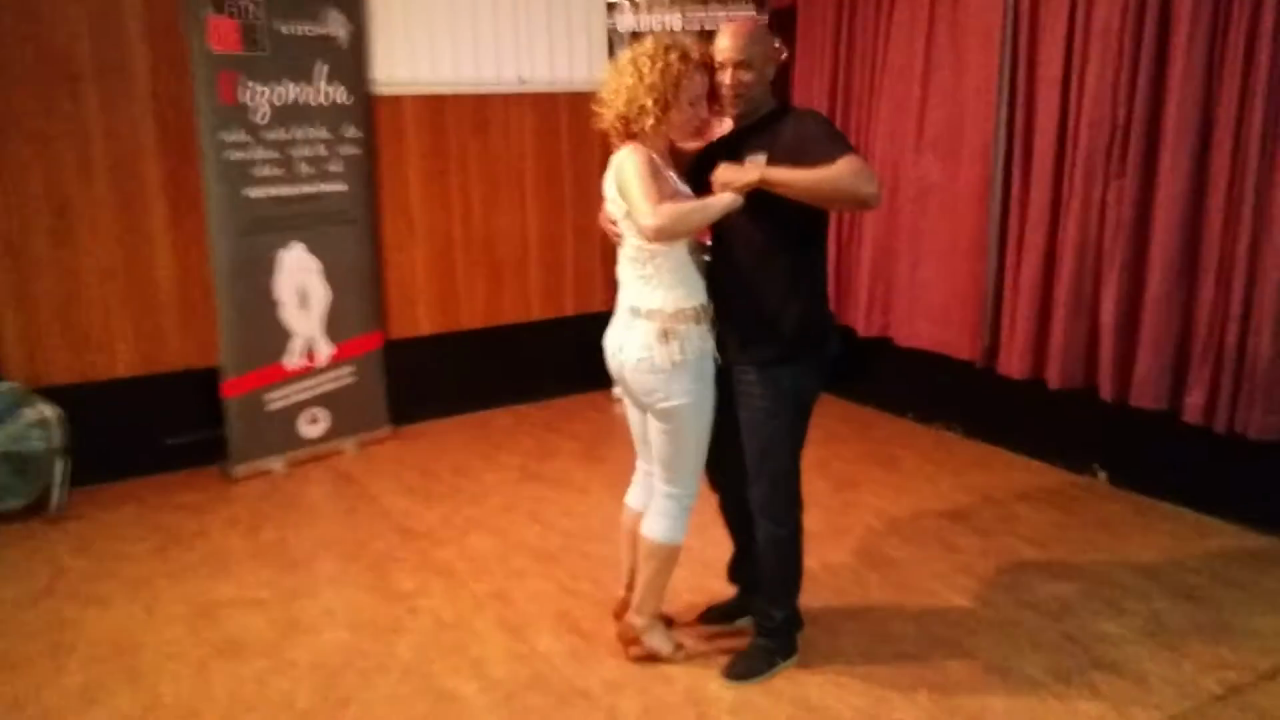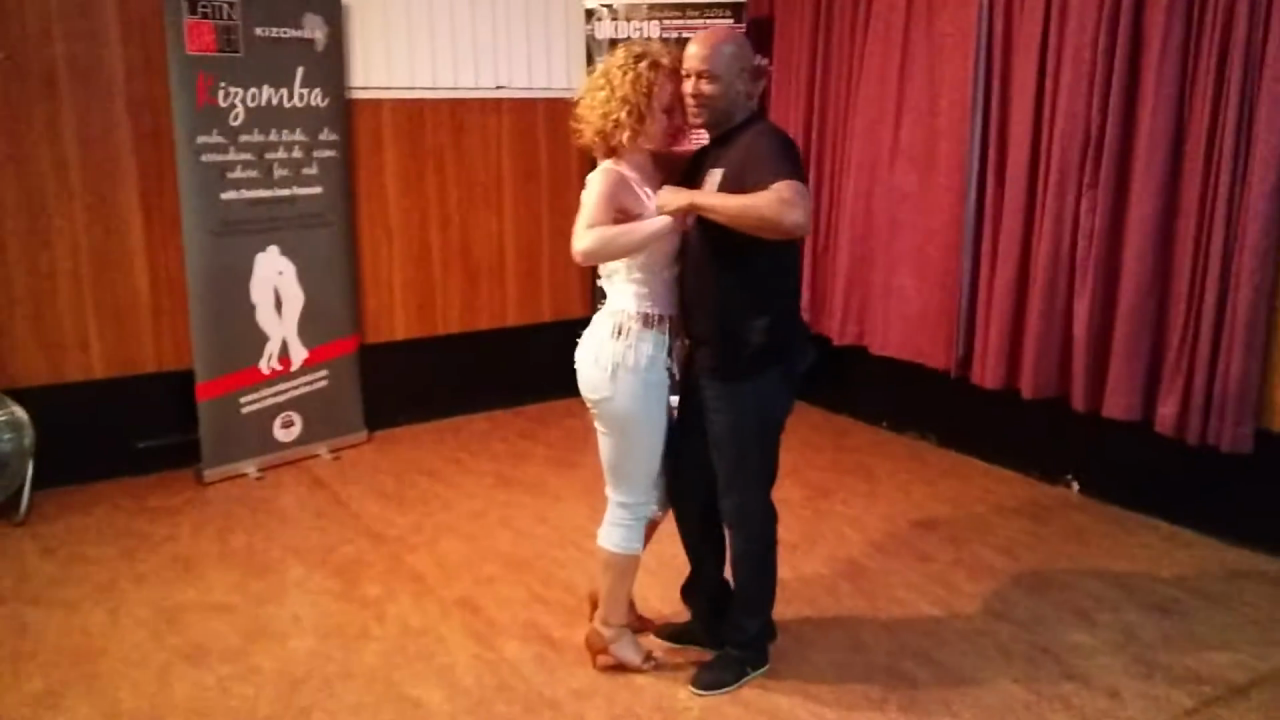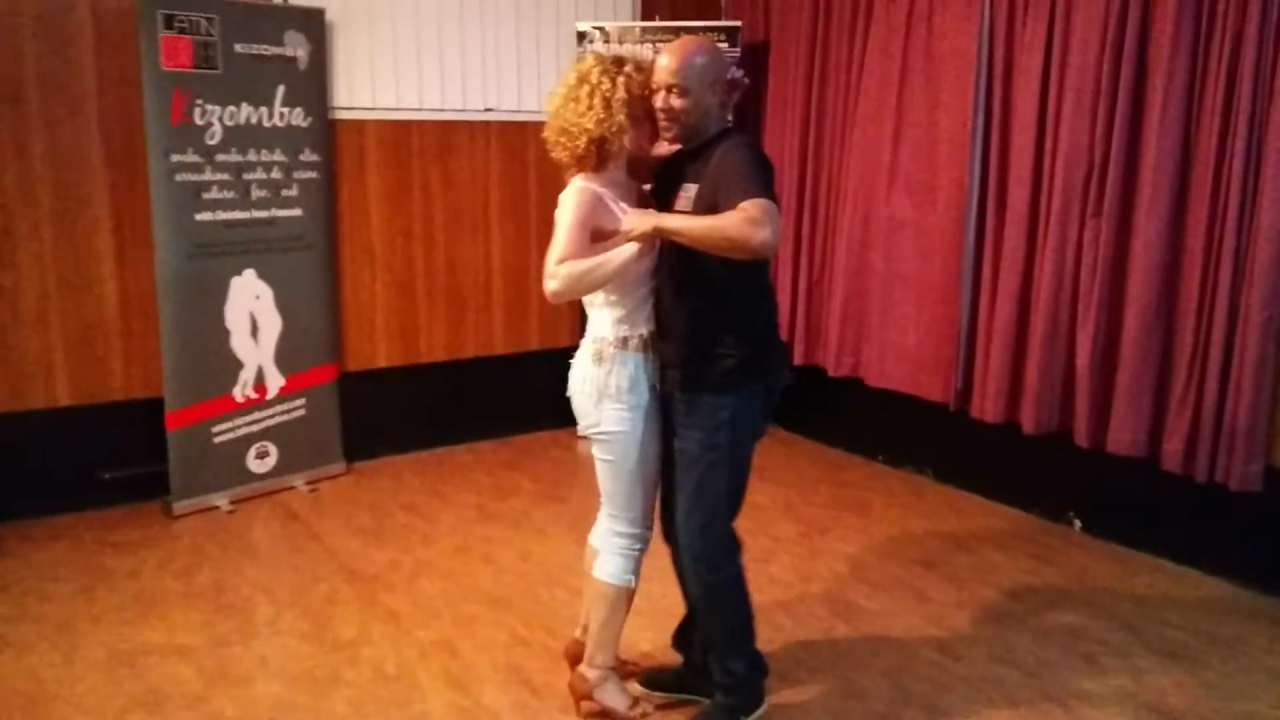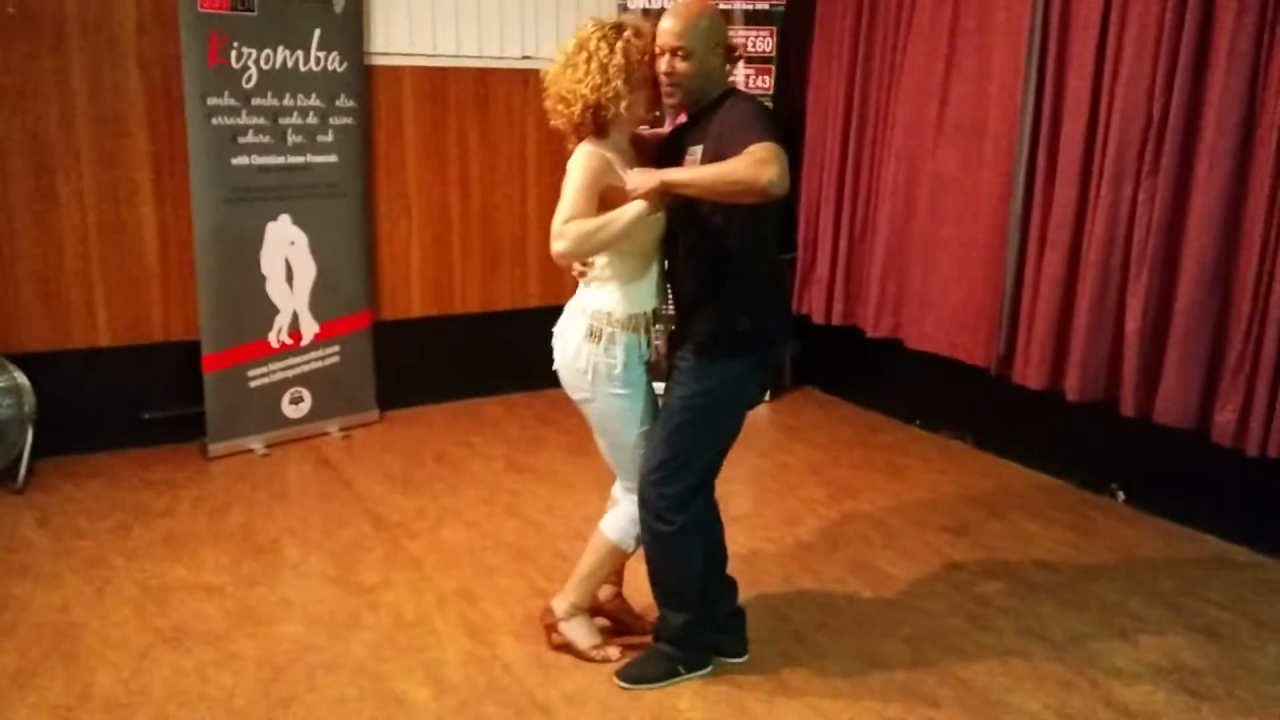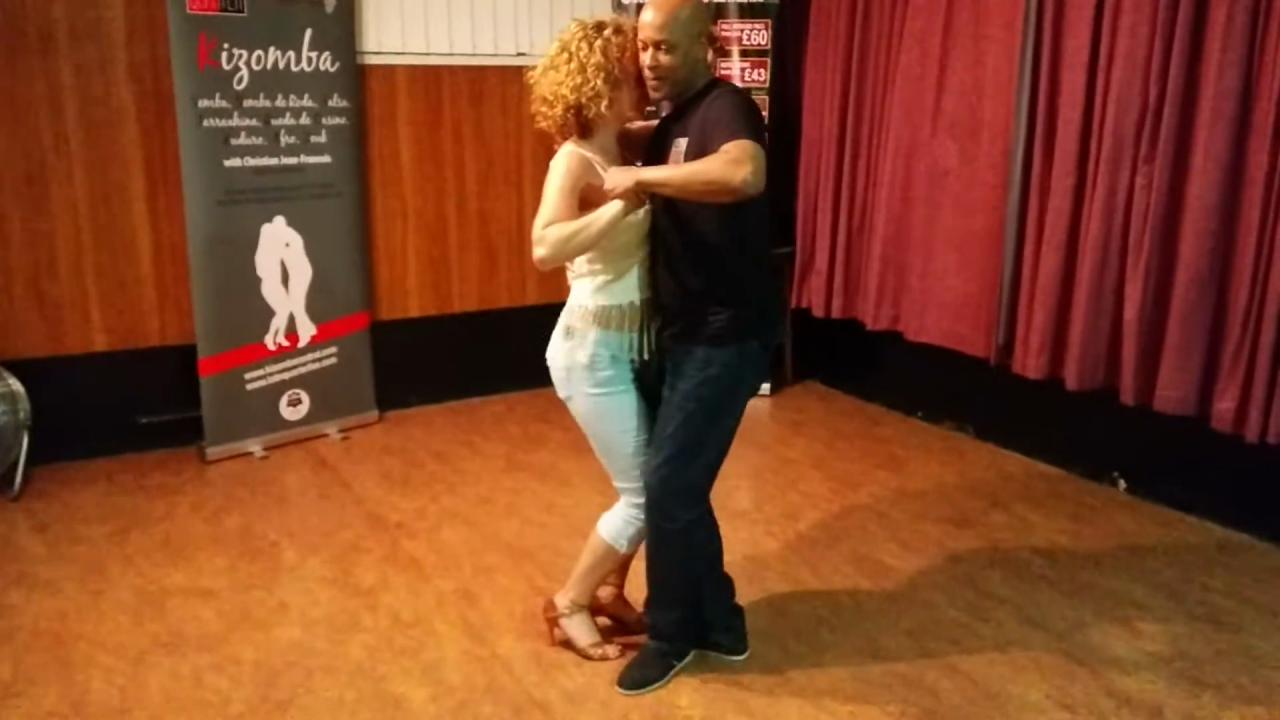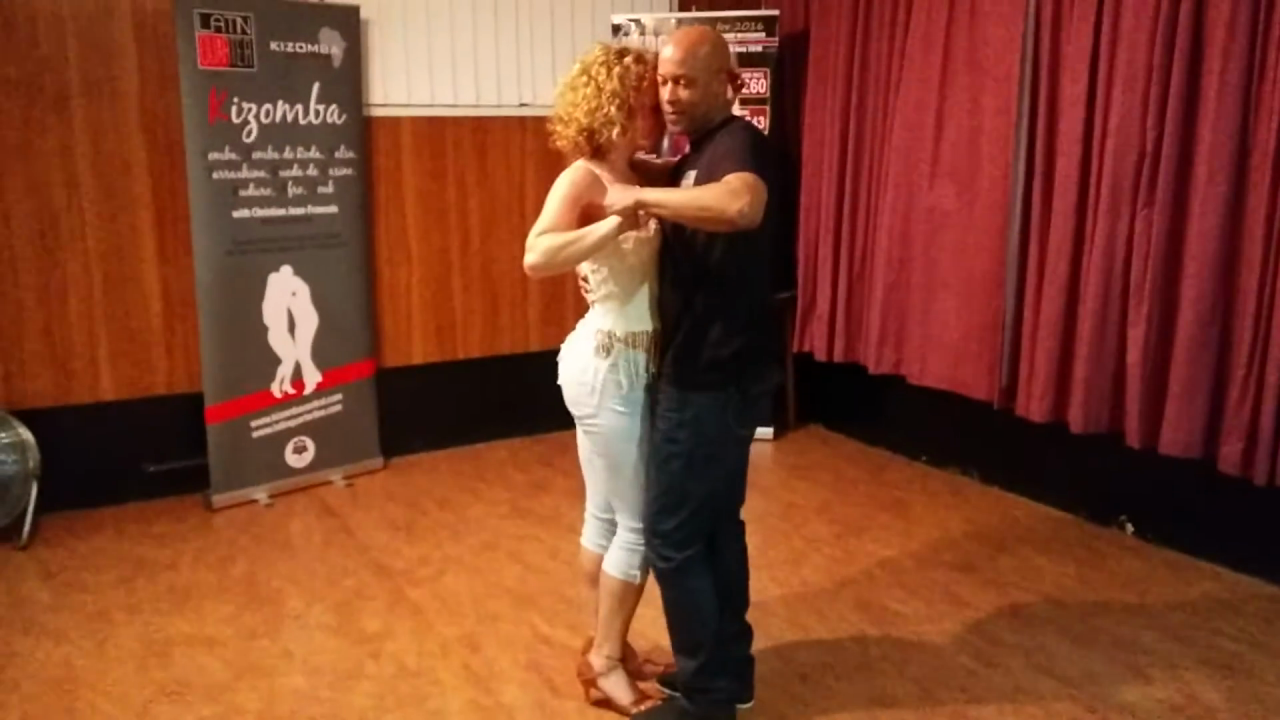
dt=0.7s
person 1, frame 1
left shoulder: (800, 131)
right shoulder: (717, 151)
left elbow: (863, 187)
left wrist: (759, 177)
left hip: (784, 348)
right hip: (732, 341)
left knee: (771, 492)
right knee: (727, 475)
left ankle: (777, 632)
right ankle: (752, 590)
person 1, frame 2
left shoulder: (762, 146)
right shoulder: (706, 157)
left elbow: (792, 215)
left wrist: (695, 200)
left hip: (753, 361)
right hip: (709, 355)
left knee: (742, 504)
right knee: (686, 486)
left ankle: (748, 642)
right ankle: (711, 613)
person 1, frame 3
left shoulder: (735, 160)
right shoulder: (677, 167)
left elbow: (760, 234)
left wrist: (659, 222)
left hip: (729, 380)
right hip: (686, 375)
left knee: (701, 535)
right knee: (682, 527)
right ankle: (702, 660)
person 1, frame 4
left shoulder: (740, 118)
right shoulder: (683, 137)
left elbow: (770, 176)
right elbow: (666, 227)
left wrist: (664, 178)
left hip: (732, 341)
right hip: (703, 334)
left knee: (664, 490)
right knee: (687, 485)
left ankle: (685, 641)
right ankle: (718, 625)
person 1, frame 5
left shoulder: (726, 108)
right shoulder: (671, 125)
left elbow: (744, 174)
left wrist: (642, 176)
left hip: (726, 333)
right hip: (688, 330)
left knee: (668, 484)
right knee: (680, 482)
left ankle: (670, 633)
right ankle: (717, 622)
person 1, frame 6
left shoulder: (739, 144)
right shoulder: (694, 159)
left elbow: (741, 207)
left wrist: (642, 196)
left hip: (715, 375)
right hip: (714, 370)
left knee: (672, 534)
right knee: (716, 524)
person 2, frame 1
left shoulder: (656, 160)
right shoulder: (634, 161)
right elbow: (657, 223)
right wrist: (732, 195)
left hip: (632, 336)
right hip: (669, 343)
left knee: (650, 476)
right knee: (677, 490)
left ankle: (630, 598)
right ankle: (642, 620)
person 2, frame 2
left shoulder: (654, 172)
right shoulder: (610, 180)
right elbow: (586, 246)
right wrist: (670, 218)
left hip: (648, 348)
right hip: (625, 349)
left knee: (660, 486)
right knee: (631, 499)
left ankle: (612, 596)
right ankle: (610, 627)
person 2, frame 3
left shoulder: (630, 186)
right shoulder: (585, 196)
right elbow: (556, 282)
right wrist: (638, 243)
left hip: (636, 365)
right hip: (614, 369)
left knee: (619, 515)
right knee: (629, 527)
left ankle: (588, 638)
person 2, frame 4
left shoulder: (632, 152)
right shoulder: (593, 159)
right elbow: (564, 244)
right wrist: (646, 203)
left hip: (618, 336)
right hip: (602, 341)
left knee: (640, 475)
left ankle: (605, 591)
right ankle: (567, 608)
person 2, frame 5
left shoulder: (626, 150)
right shoulder: (574, 161)
right elbow: (545, 249)
right wrist: (623, 202)
left hip: (627, 343)
right hip: (592, 348)
left knee: (652, 479)
right knee: (645, 493)
left ankle: (607, 591)
right ankle: (569, 604)
person 2, frame 6
left shoulder: (632, 177)
right shoulder: (582, 179)
right elbow: (536, 257)
right wrist: (619, 223)
left hip: (610, 361)
right hip: (610, 365)
left knee: (605, 514)
right knee: (638, 524)
left ankle: (605, 644)
right ankle: (605, 662)
